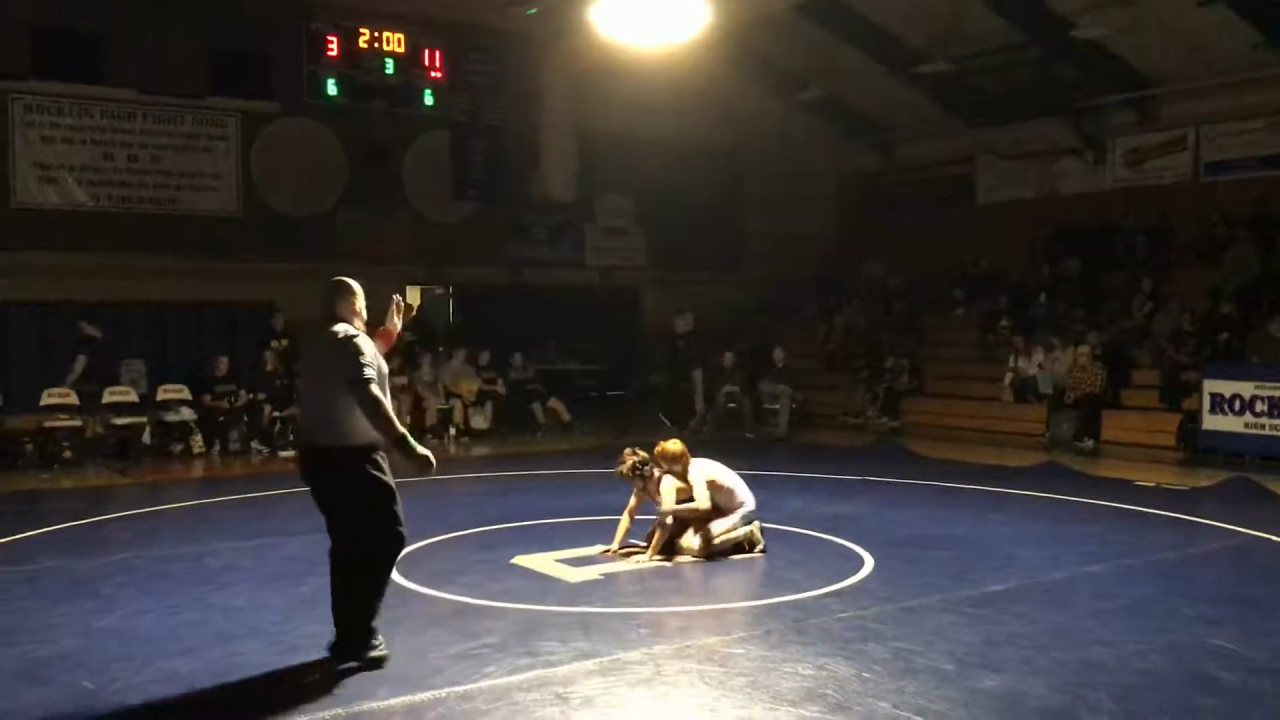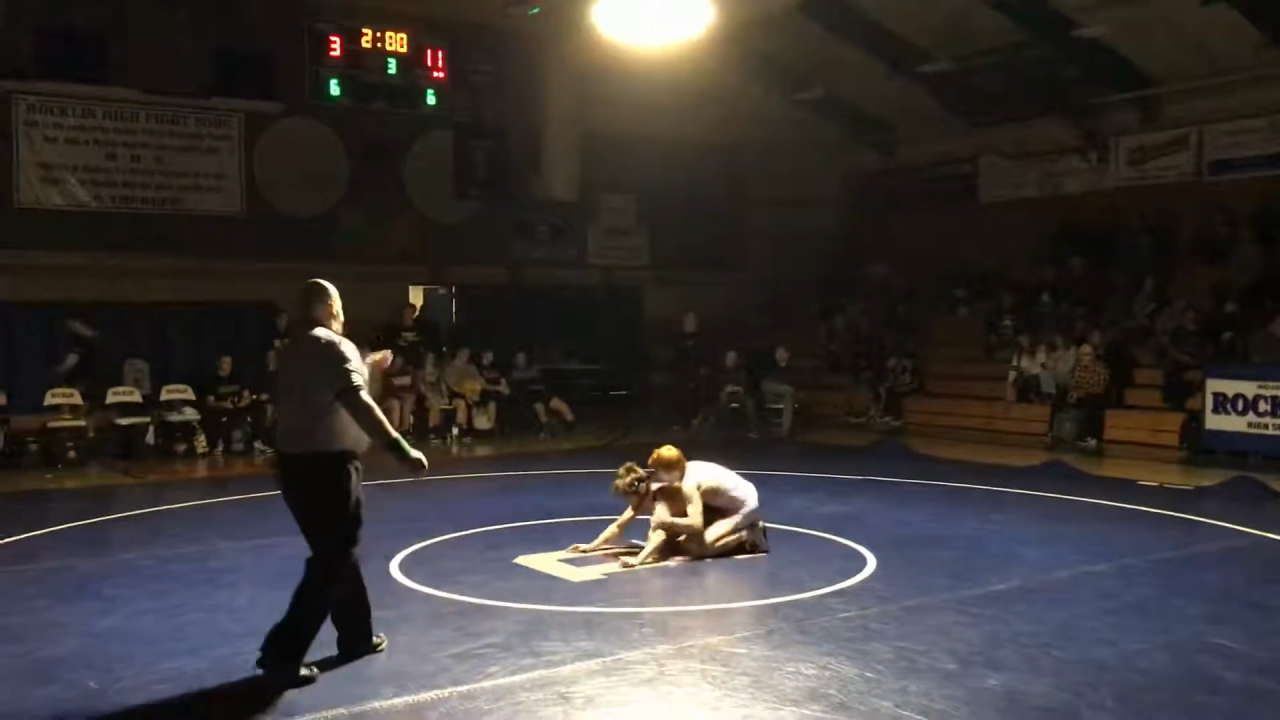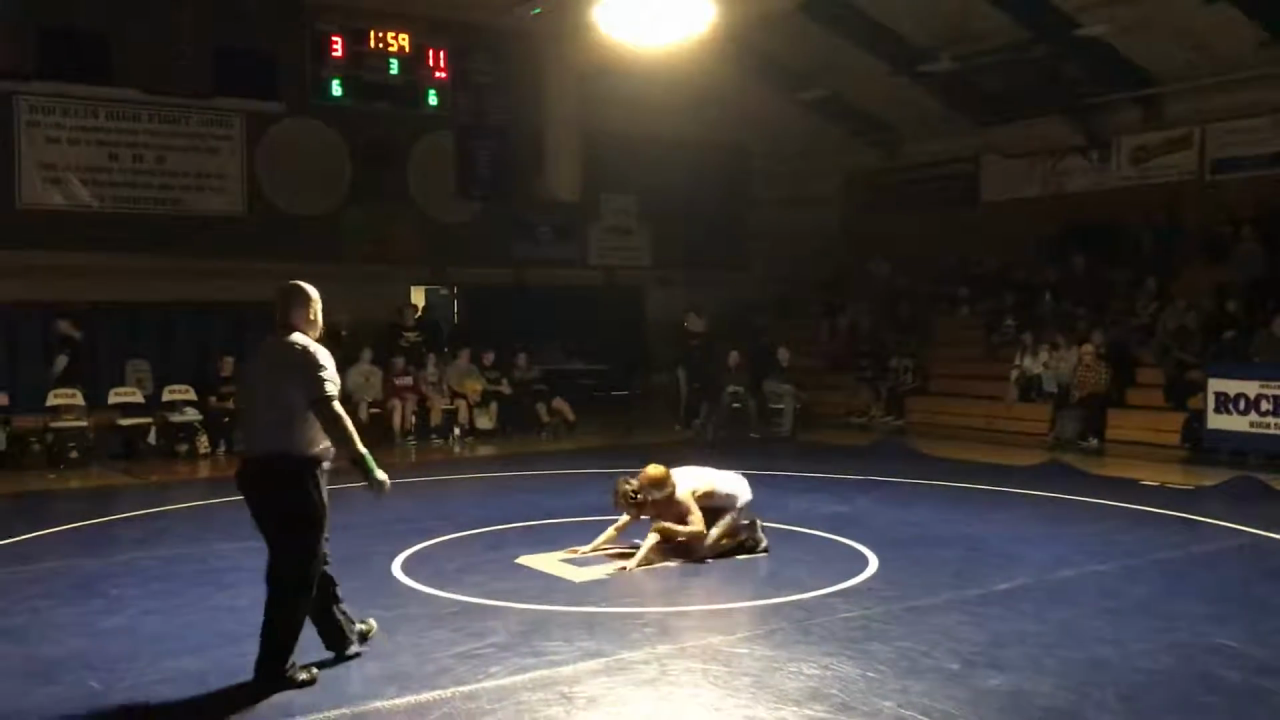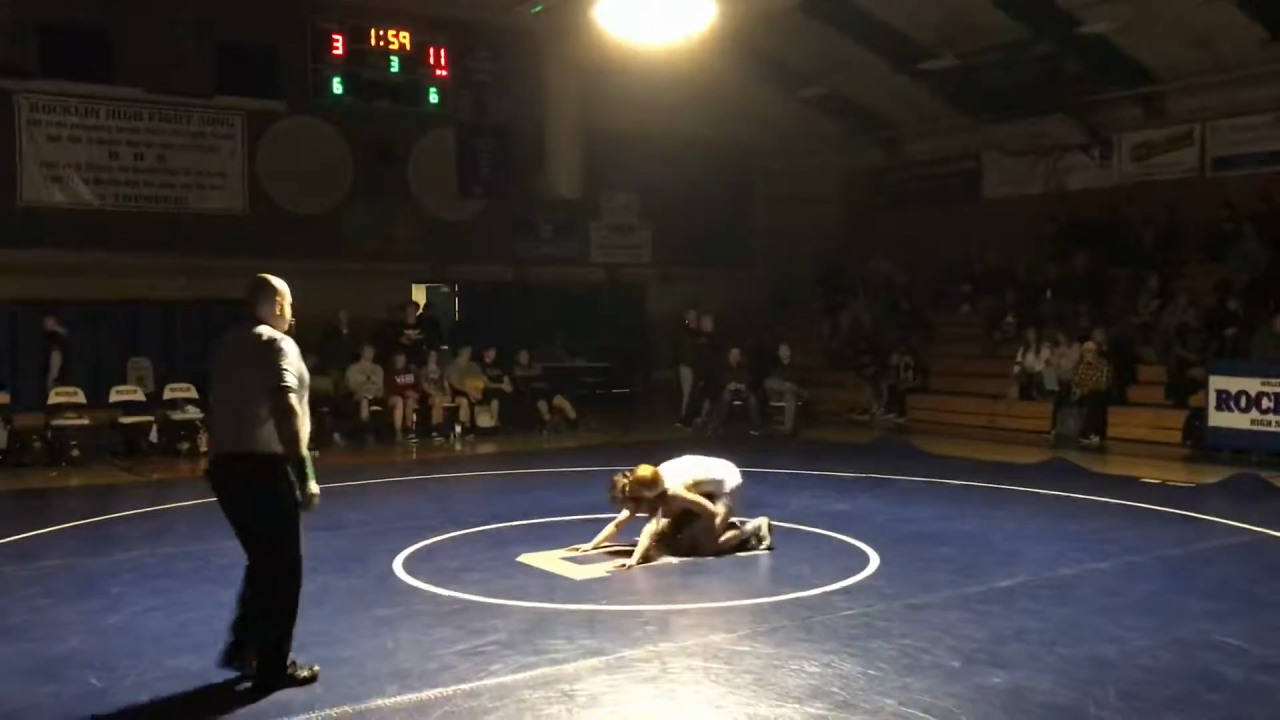
dt=0.2s
person 1, frame 1
left shoulder: (319, 344)
right shoulder: (351, 340)
right elbow: (368, 396)
left wrist: (390, 332)
right wrist: (408, 444)
left hip: (321, 456)
right hip: (353, 458)
left knee: (349, 548)
right knee: (385, 541)
left ankle: (353, 637)
right ankle: (359, 637)
person 1, frame 2
left shoulder: (292, 350)
right shoulder: (334, 346)
right elbow: (357, 403)
left wrist: (363, 366)
right wrist: (401, 448)
left hip: (295, 463)
right hip: (328, 464)
left knee: (333, 554)
right knee: (336, 559)
left ankle: (358, 635)
right ankle: (282, 651)
person 1, frame 3
left shoulder: (263, 354)
right shoulder: (309, 353)
right elbow: (329, 412)
right wrist: (366, 464)
left hip: (258, 469)
right hip: (293, 471)
left knee: (307, 558)
right knee: (299, 568)
left ankle: (343, 633)
right ankle: (274, 666)
person 1, frame 4
left shoulder: (229, 346)
right shoulder: (277, 345)
right elbow: (284, 408)
right wrist: (305, 471)
left hip: (230, 464)
right hip: (264, 467)
left knee: (266, 562)
right knee: (281, 566)
left ankle: (244, 649)
right ankle: (276, 665)
person 2, frame 1
left shoulder: (695, 475)
left elbow: (704, 506)
left hip: (741, 508)
right hip: (724, 505)
left knee: (695, 548)
left ankle: (748, 533)
person 2, frame 2
left shoulder: (688, 485)
left elbow: (696, 524)
left hip: (744, 505)
right hip: (723, 505)
left knee: (698, 548)
left ankle: (748, 533)
person 2, frame 3
left shoulder: (678, 494)
left elbow: (699, 531)
right elbow: (617, 527)
left wrist: (660, 534)
right wrist: (589, 547)
left hip: (737, 497)
right hip: (720, 498)
left knee: (701, 549)
left ankle: (748, 532)
person 2, frame 4
left shoulder: (668, 493)
right shoulder: (641, 495)
right elbow: (617, 523)
right wrist: (591, 545)
left knee: (705, 546)
left ankle: (754, 528)
